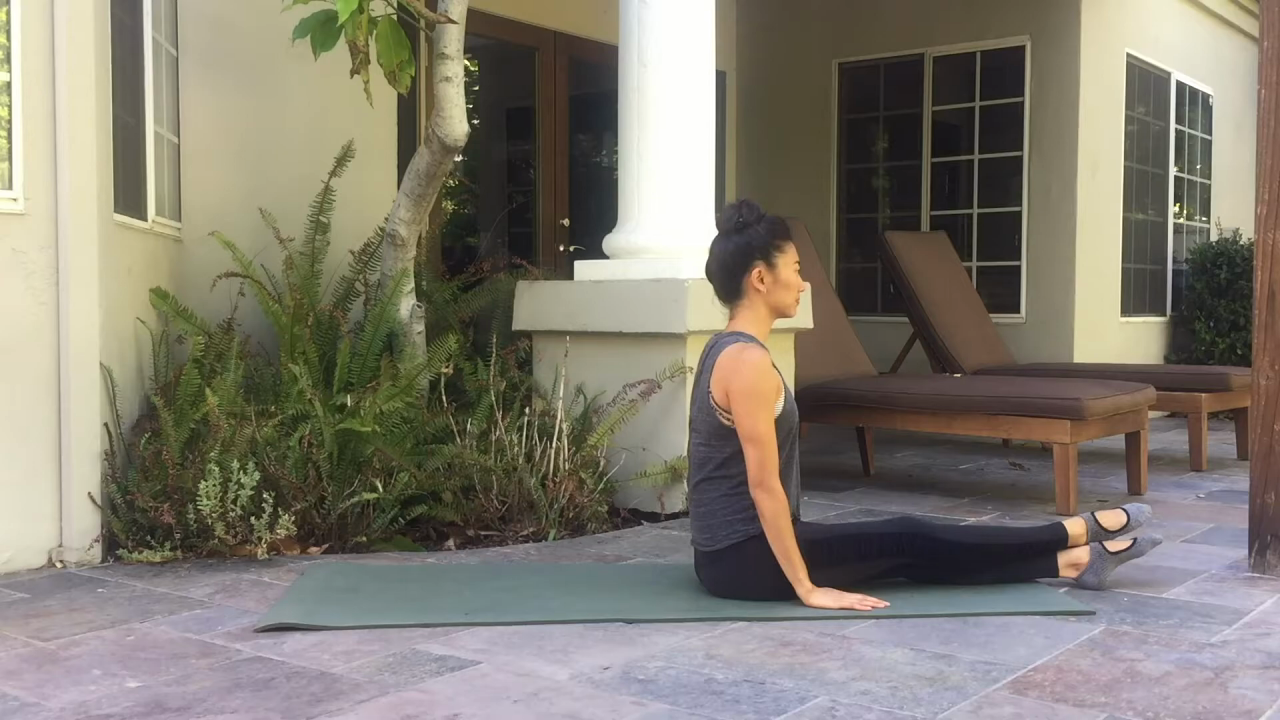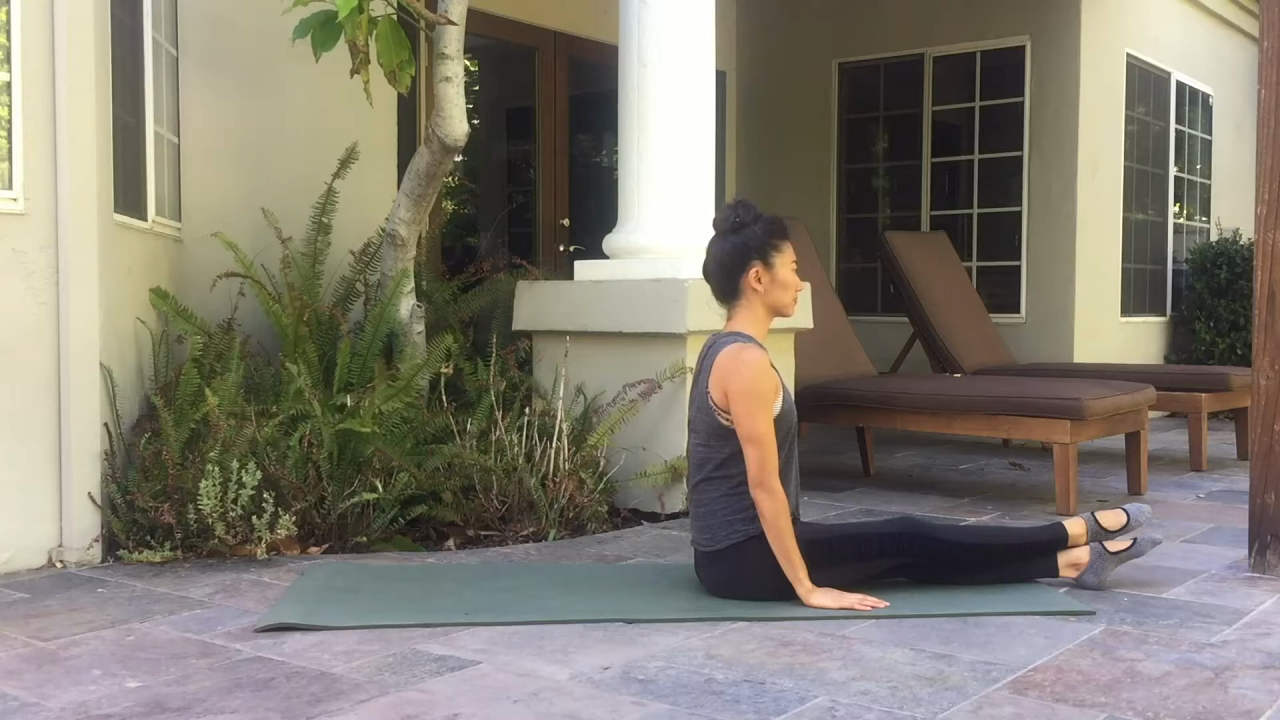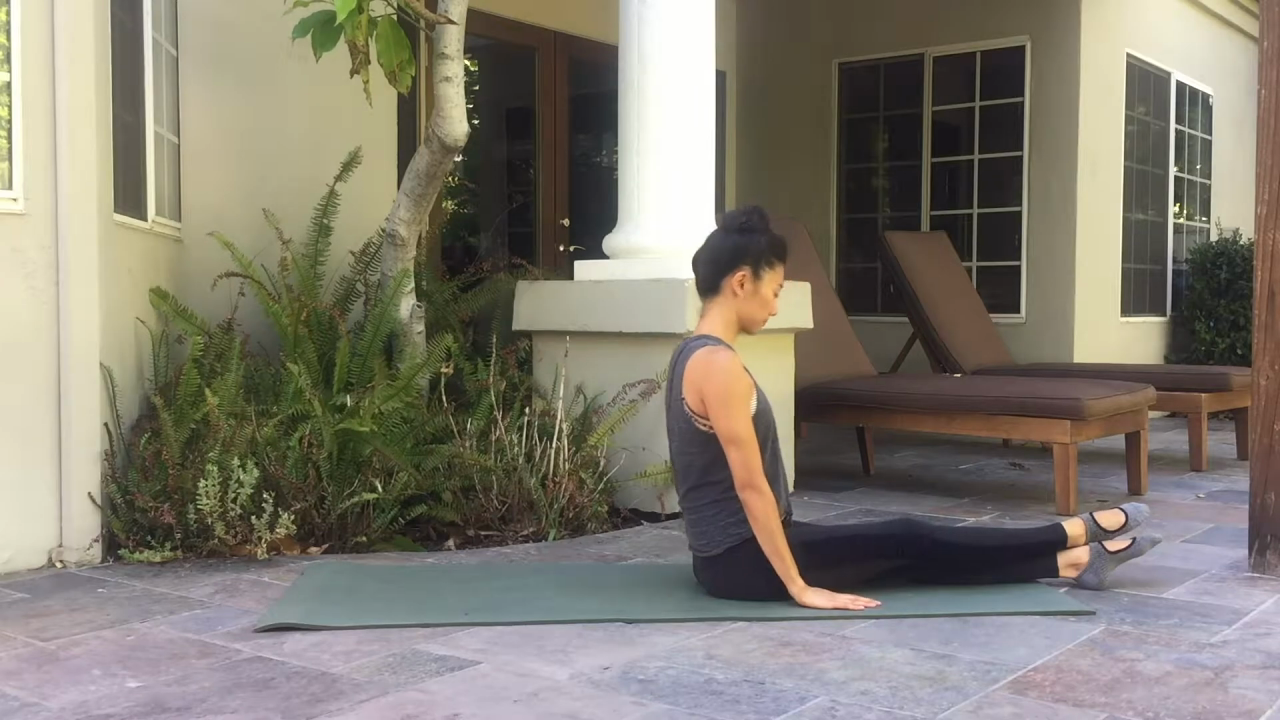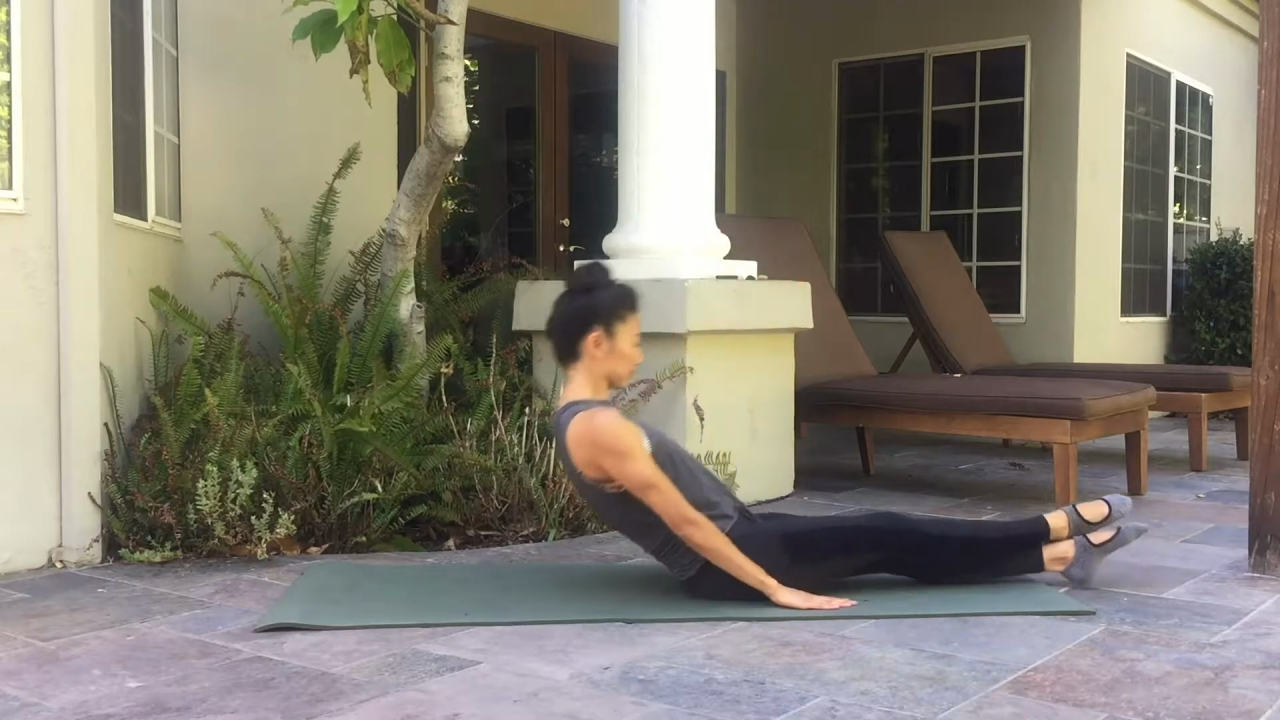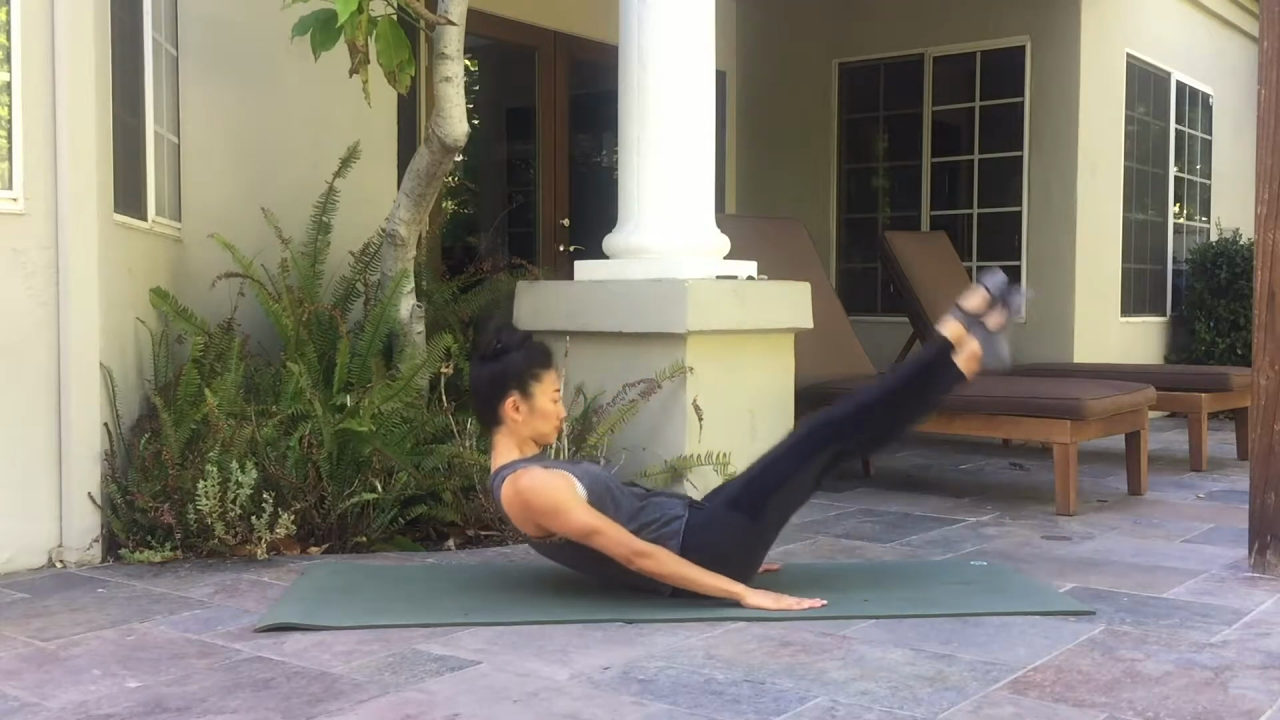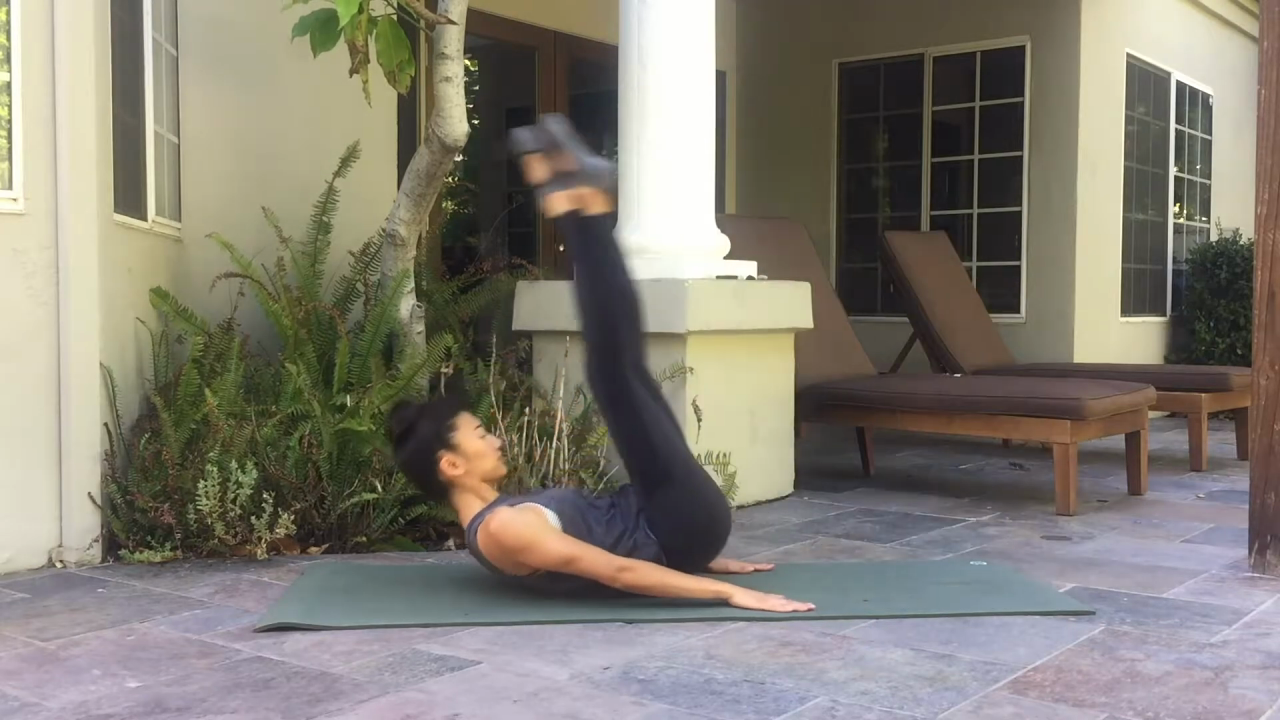
dt=0.4s
person 1, frame 1
left shoulder: (726, 349)
right shoulder: (748, 361)
right elbow: (763, 485)
left wrist: (804, 574)
right wrist: (806, 588)
left hip: (736, 551)
right hip: (747, 559)
left knee: (903, 548)
right knee: (909, 539)
left ankle: (1071, 561)
right ankle: (1081, 531)
person 1, frame 2
left shoulder: (724, 350)
right shoulder: (746, 361)
right elbow: (763, 486)
right wrist: (806, 588)
left hip: (735, 552)
right hip: (747, 561)
left knee: (904, 548)
right knee: (908, 539)
left ankle: (1070, 561)
right ankle: (1081, 532)
person 1, frame 3
left shoulder: (694, 355)
right shoulder: (718, 365)
right elbow: (751, 486)
right wrist: (800, 587)
left hip: (733, 554)
right hip: (746, 563)
left knee: (902, 547)
right knee: (908, 540)
left ankle: (1070, 561)
right ankle: (1081, 533)
person 1, frame 4
left shoulder: (586, 416)
right shoulder: (595, 427)
right elbow: (684, 520)
right wrist: (775, 587)
left hip: (734, 538)
right hip: (723, 570)
left knee: (887, 542)
right knee: (890, 534)
left ankle: (1057, 549)
right ankle: (1063, 530)
person 1, frame 5
left shoulder: (530, 467)
right shoulder: (523, 486)
right elbow: (632, 550)
right wrist: (740, 590)
left hip: (693, 527)
right hip: (701, 536)
left knee: (825, 438)
right knee: (817, 435)
left ankle: (960, 351)
right ankle: (959, 344)
person 1, frame 6
left shoulder: (494, 519)
right shoulder: (502, 533)
right elbow: (618, 571)
right wrist: (730, 593)
left hip: (671, 532)
right hip: (681, 524)
right knee: (614, 371)
